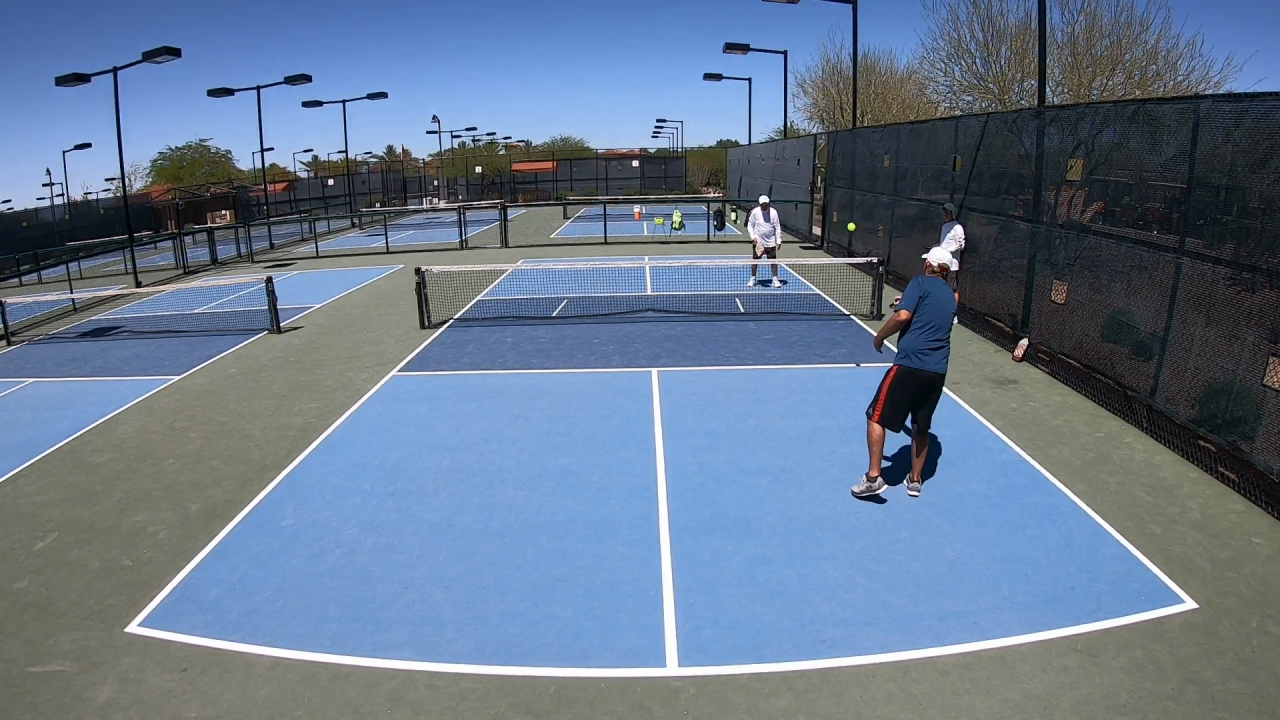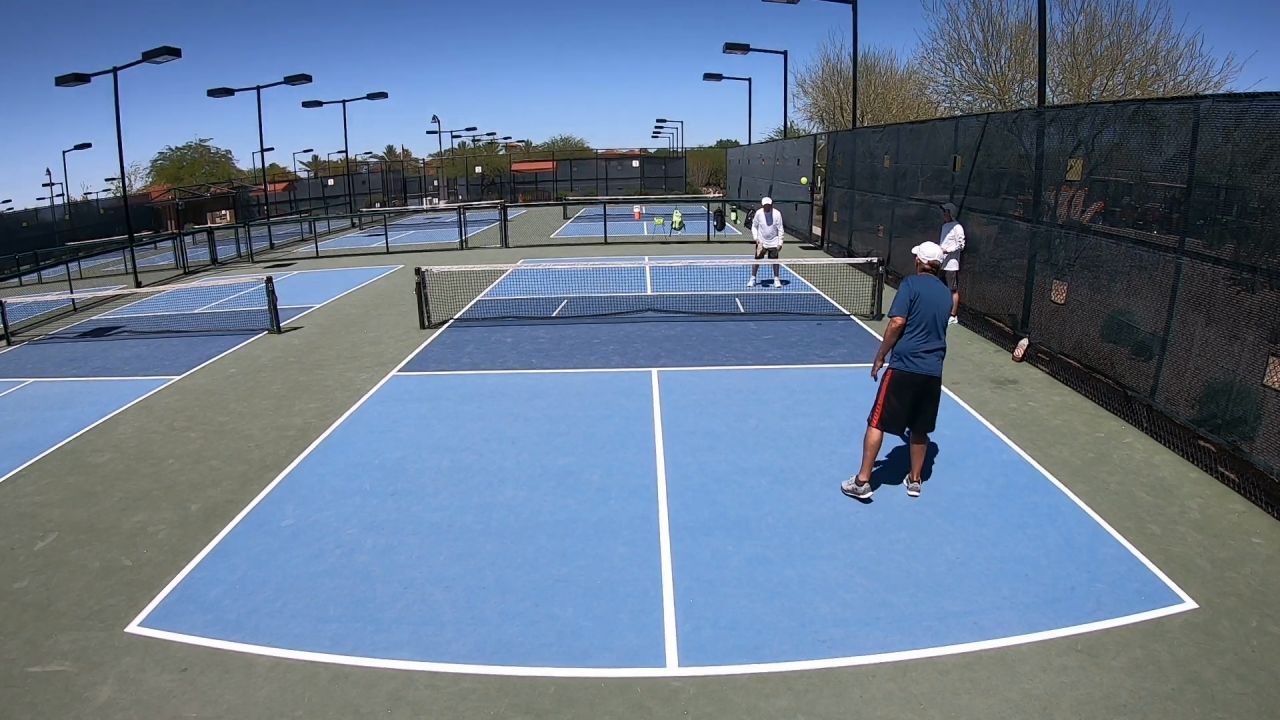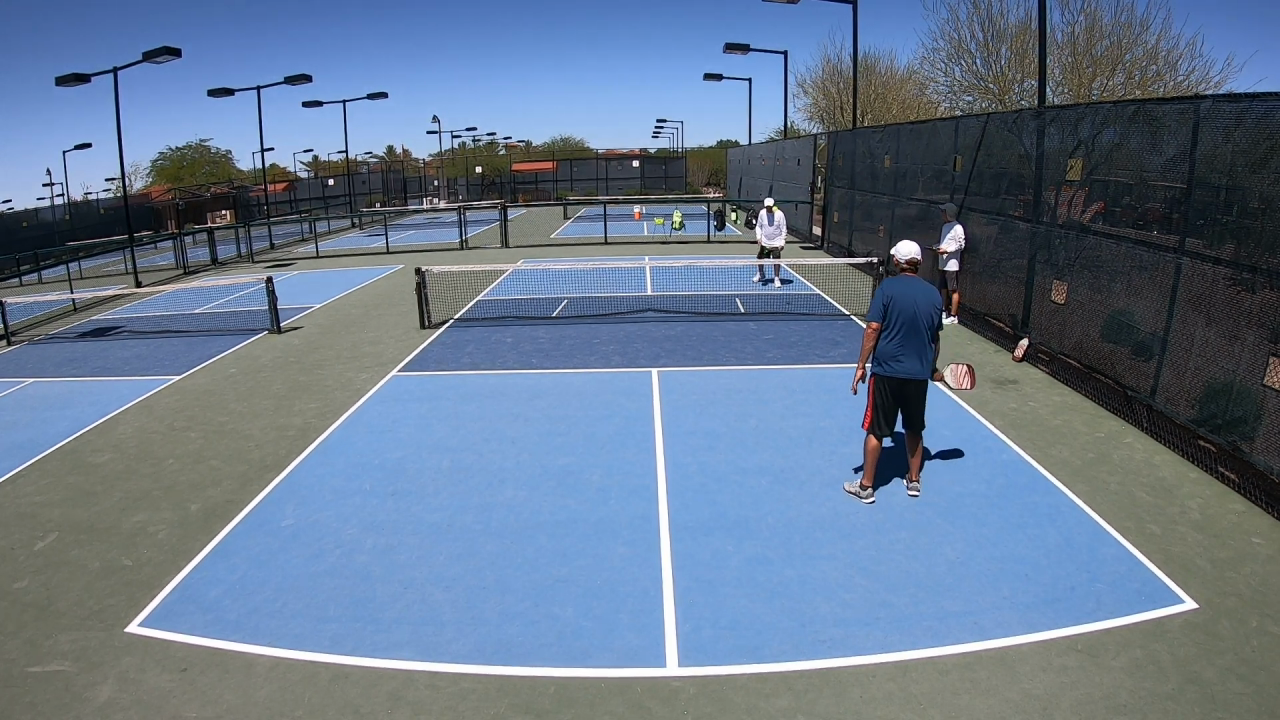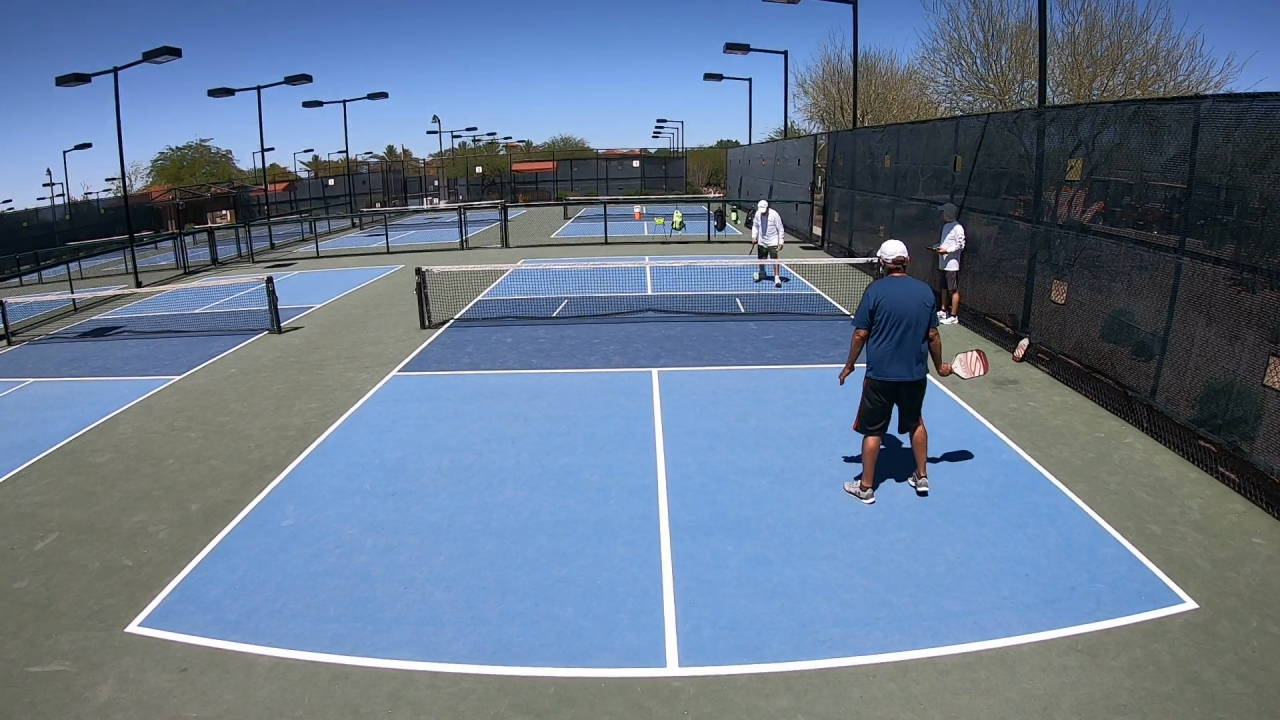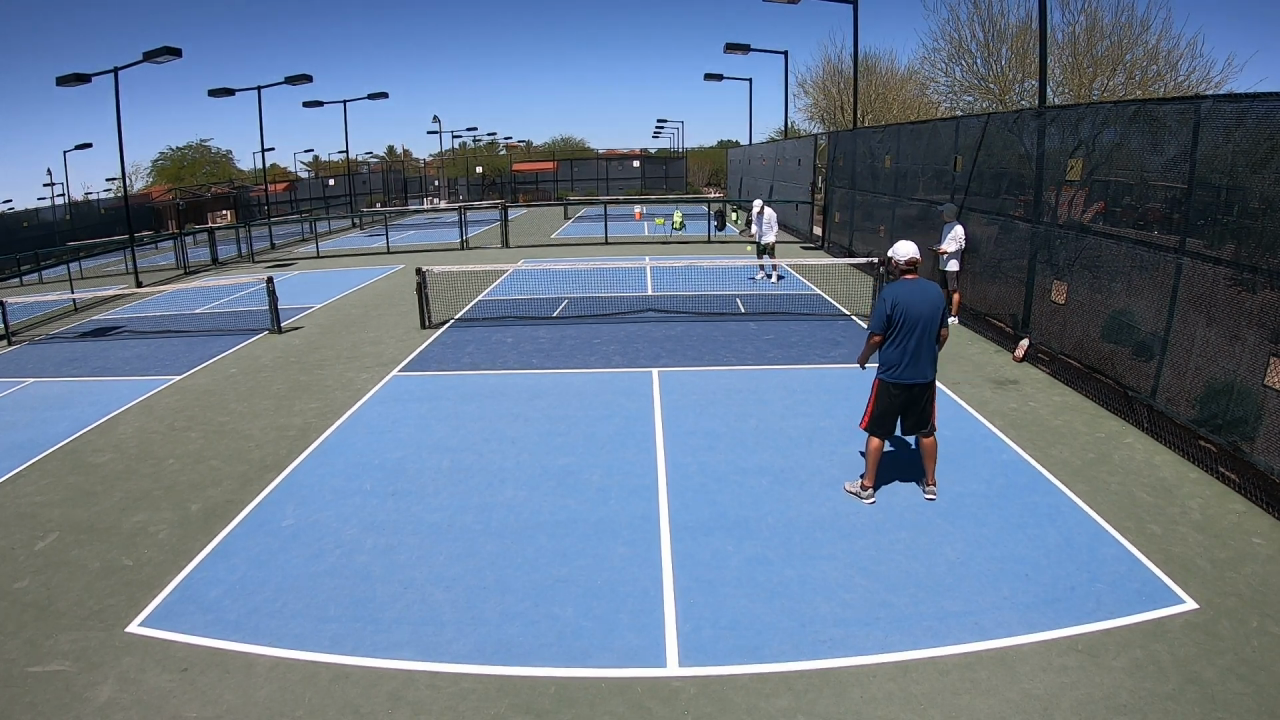
dt=0.3s
person 1, frame 1
left shoulder: (921, 283)
right shoulder: (950, 296)
left elbow: (903, 316)
left wrist: (879, 336)
left hip: (910, 364)
right hip: (937, 370)
left knee: (876, 417)
right knee: (921, 426)
left ankle: (874, 477)
right ankle: (915, 480)
person 1, frame 2
left shoulder: (911, 284)
right shoulder: (946, 293)
left elbow: (897, 323)
left wrist: (880, 358)
left hip: (904, 367)
right hip: (933, 371)
left knee: (878, 423)
right knee: (919, 428)
left ankle: (862, 481)
right ankle: (914, 480)
person 1, frame 3
left shoulder: (888, 287)
right shoulder: (933, 294)
left elbow: (873, 329)
right elbow: (935, 337)
left wrist: (861, 366)
right wrist: (932, 368)
left hip: (887, 371)
right hip: (919, 373)
left knee: (875, 430)
right knee: (914, 428)
left ankle: (866, 486)
right ankle: (913, 480)
person 1, frame 4
left shoulder: (876, 290)
right shoulder: (924, 291)
left elbow: (861, 334)
right elbow: (933, 335)
left wrist: (849, 365)
right wrist: (939, 364)
left hip: (880, 374)
right hip: (915, 373)
left knee: (872, 430)
right knee: (915, 423)
left ankle: (866, 487)
right ankle: (922, 477)
person 1, frame 5
left shoulder: (890, 292)
right shoulder: (936, 291)
left elbow: (876, 337)
right elbow: (943, 334)
left wrist: (863, 358)
left hip: (892, 376)
right hip: (925, 376)
left knee: (877, 432)
right knee: (926, 431)
left ankle: (867, 486)
right ankle: (930, 483)
